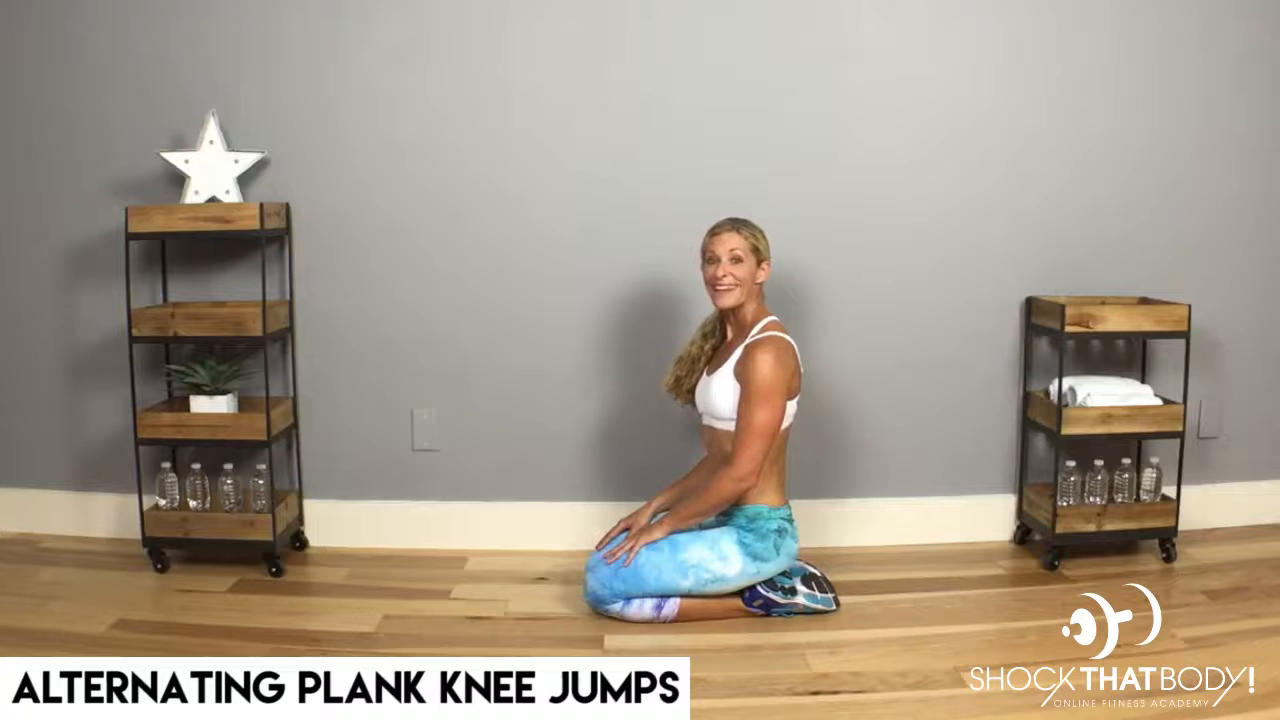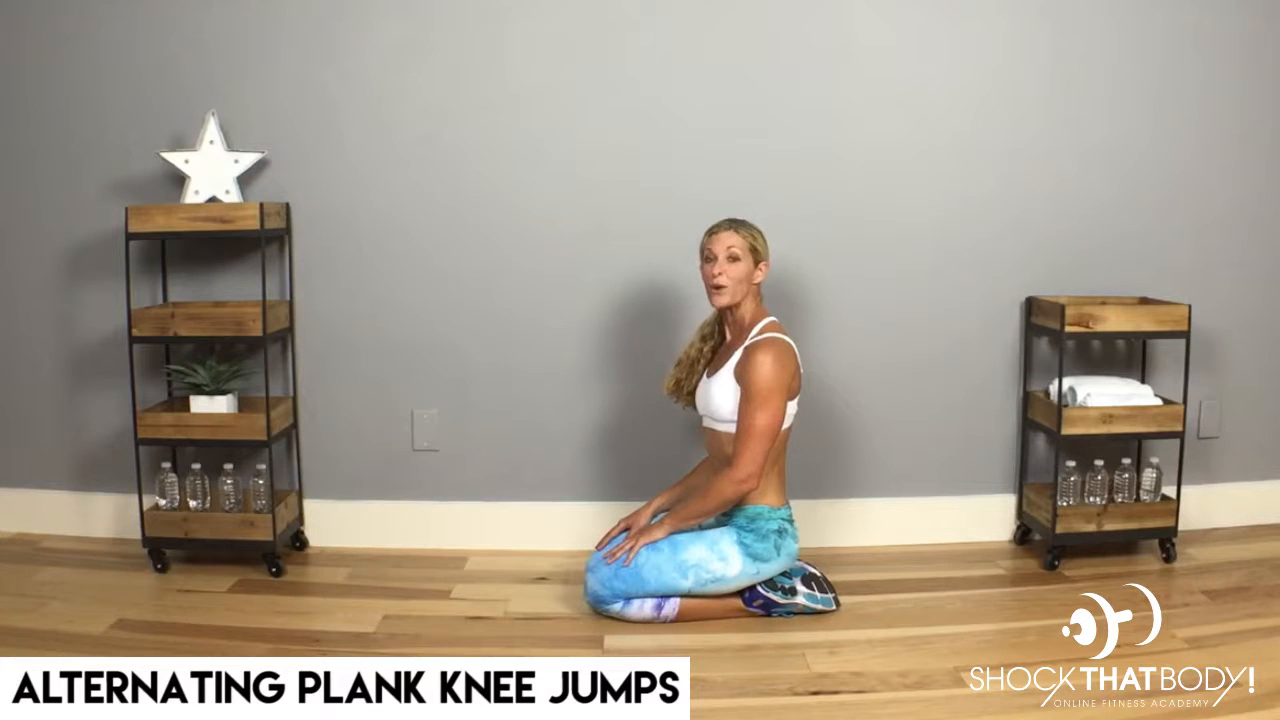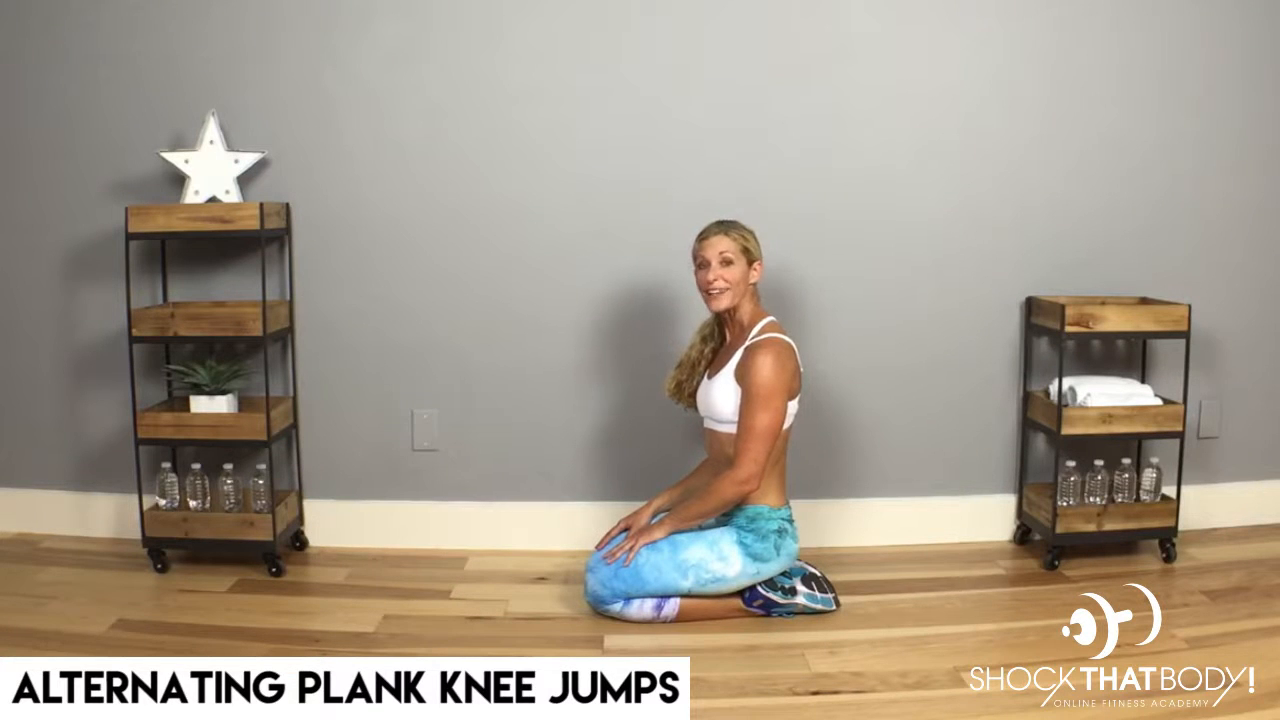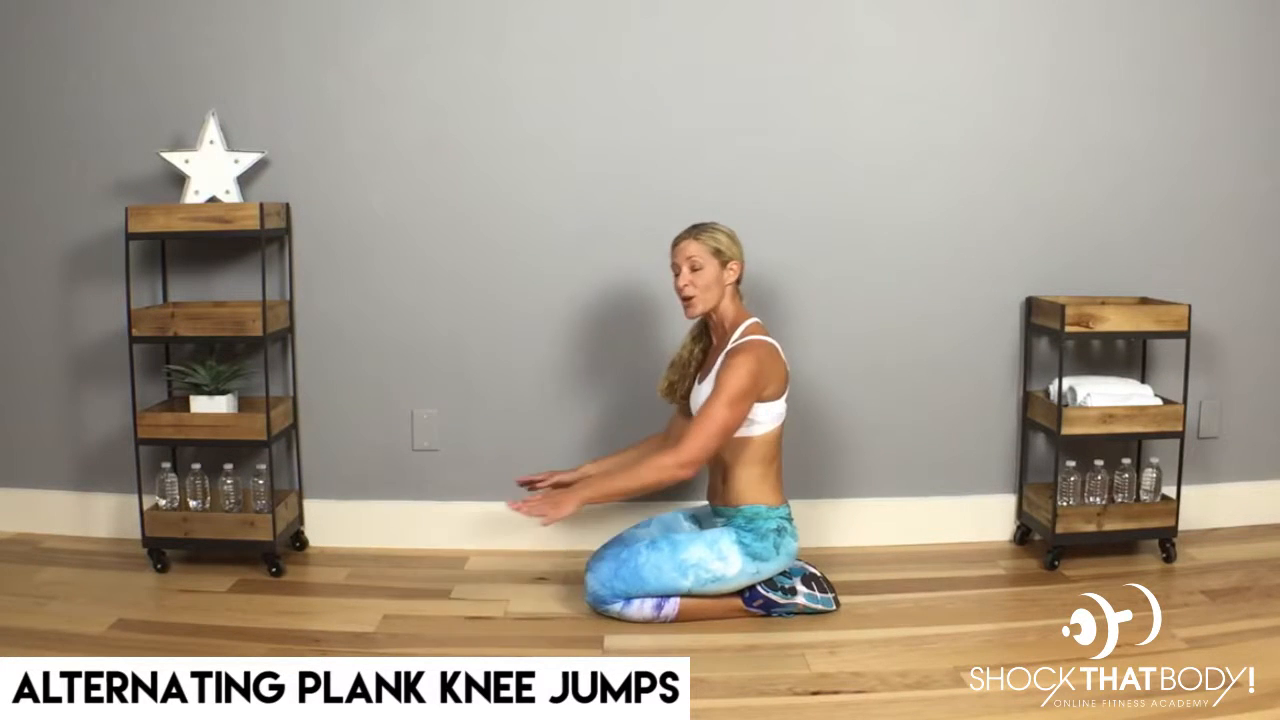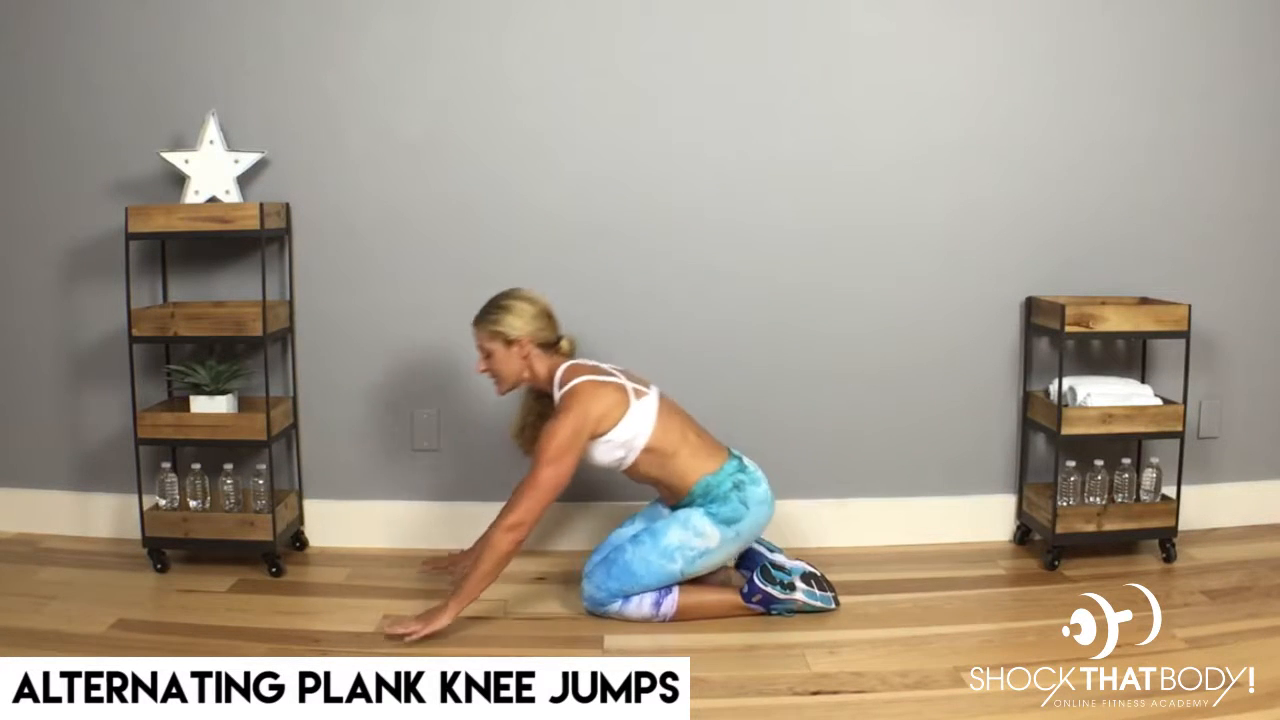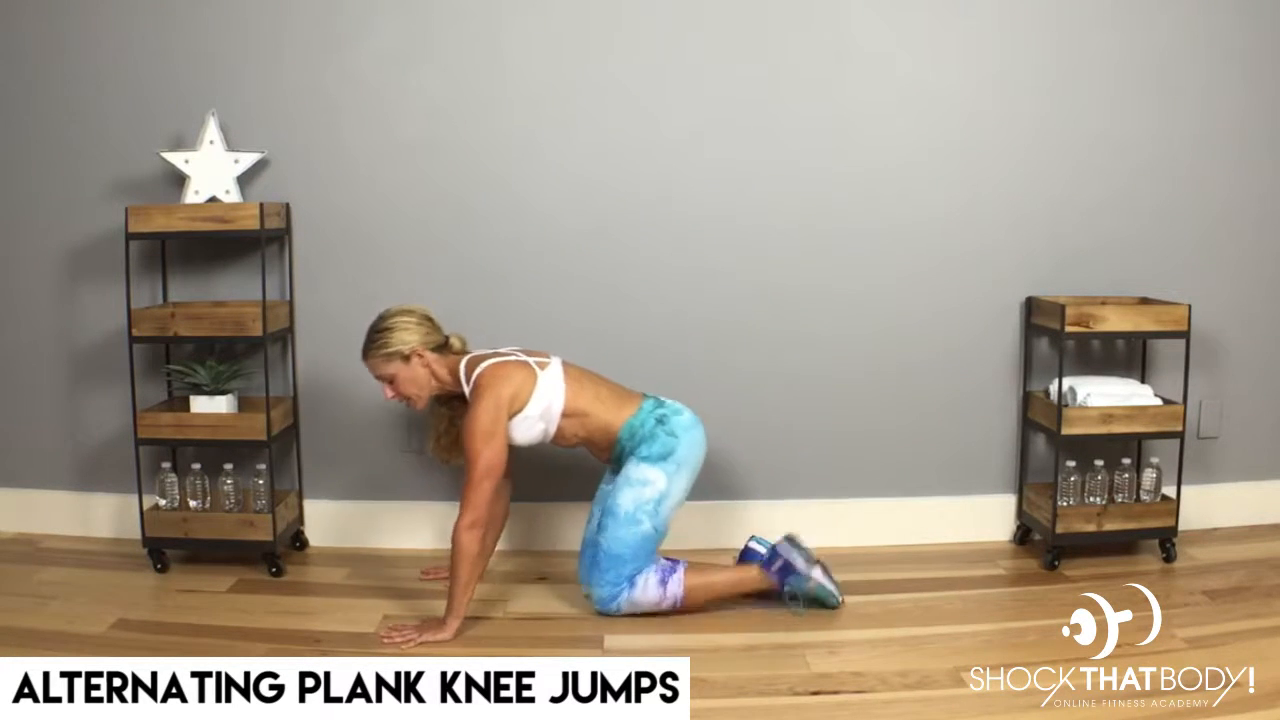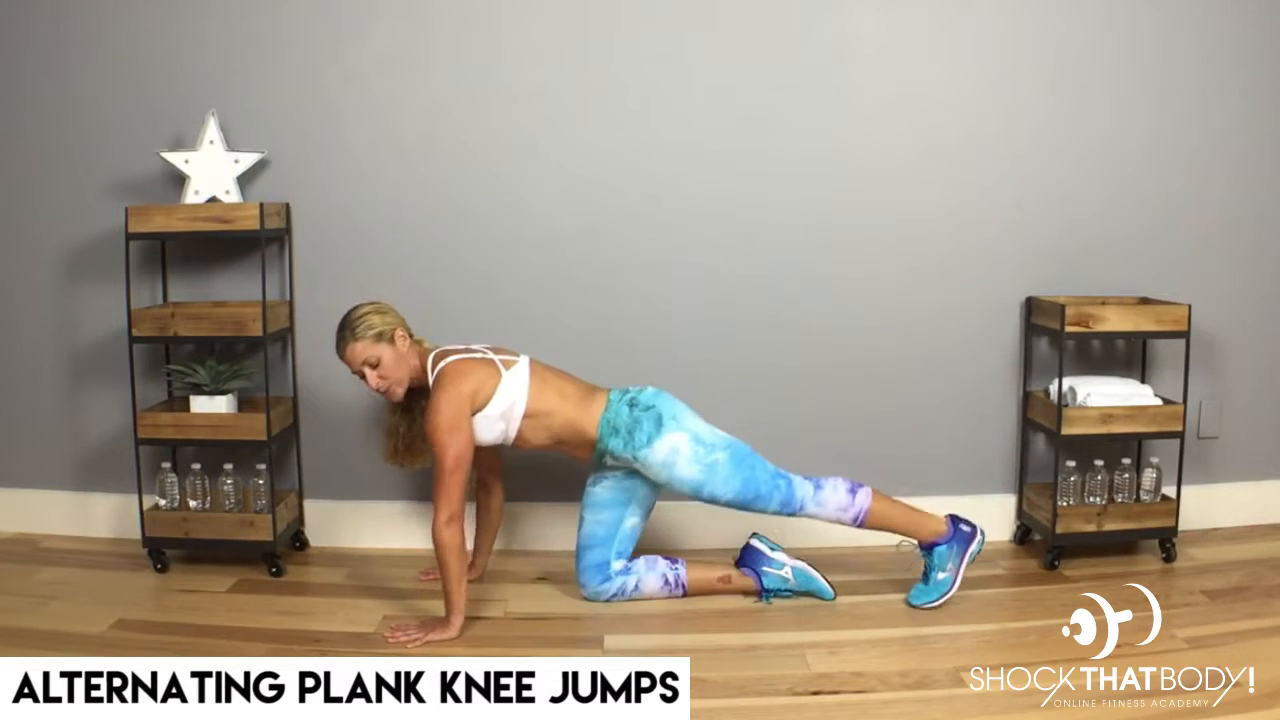
dt=0.7s
person 1, frame 1
left shoulder: (766, 351)
right shoulder: (724, 340)
left elbow: (743, 473)
left wrist: (664, 524)
right wrist: (653, 507)
left hip: (755, 532)
right hip: (726, 518)
left knee: (604, 583)
right knee: (607, 558)
left ankle: (759, 598)
right ankle: (771, 577)
person 1, frame 2
left shoulder: (766, 352)
right shoulder: (723, 341)
left elbow: (743, 475)
left wrist: (665, 524)
right wrist: (653, 506)
left hip: (756, 533)
right hip: (727, 518)
left knee: (604, 585)
right knee: (608, 559)
left ankle: (759, 598)
right ankle: (771, 577)
person 1, frame 3
left shoulder: (766, 353)
right shoulder: (722, 342)
left elbow: (745, 476)
left wrist: (664, 525)
right wrist: (653, 507)
left hip: (756, 533)
right hip: (727, 519)
left knee: (604, 584)
right knee: (608, 558)
left ankle: (759, 598)
right ankle: (770, 577)
person 1, frame 4
left shoulder: (750, 356)
right shoulder: (708, 344)
left elbow: (683, 461)
right elbow: (671, 437)
left wrist: (579, 495)
right wrist: (579, 474)
left hip: (755, 534)
right hip: (723, 520)
left knee: (605, 585)
right knee: (608, 562)
left ankle: (757, 598)
right ankle: (764, 576)
person 1, frame 5
left shoulder: (577, 405)
right shoulder: (574, 380)
left elbow: (517, 523)
right elbow: (533, 489)
left wrist: (448, 609)
right wrist: (473, 555)
left hip: (729, 503)
right hip: (709, 495)
left knee: (602, 590)
right knee: (608, 568)
left ankle: (757, 593)
right ankle: (747, 568)
person 1, frame 6
left shoulder: (487, 395)
right shoulder: (476, 378)
left elbow: (471, 521)
right elbow: (498, 490)
left wrist: (450, 622)
right wrist: (475, 568)
left hip: (663, 435)
right hip: (639, 442)
left knee: (615, 596)
right knee: (599, 580)
left ankle: (776, 570)
right ankle: (756, 568)
person 1, frame 7
left shoulder: (446, 395)
right shoulder: (454, 375)
left elbow: (446, 519)
right elbow: (490, 482)
left wrist: (452, 619)
right wrist: (477, 565)
left hip: (642, 427)
right hip: (617, 455)
left knee: (787, 493)
right knee: (600, 581)
left ankle: (946, 533)
right ankle: (756, 574)
